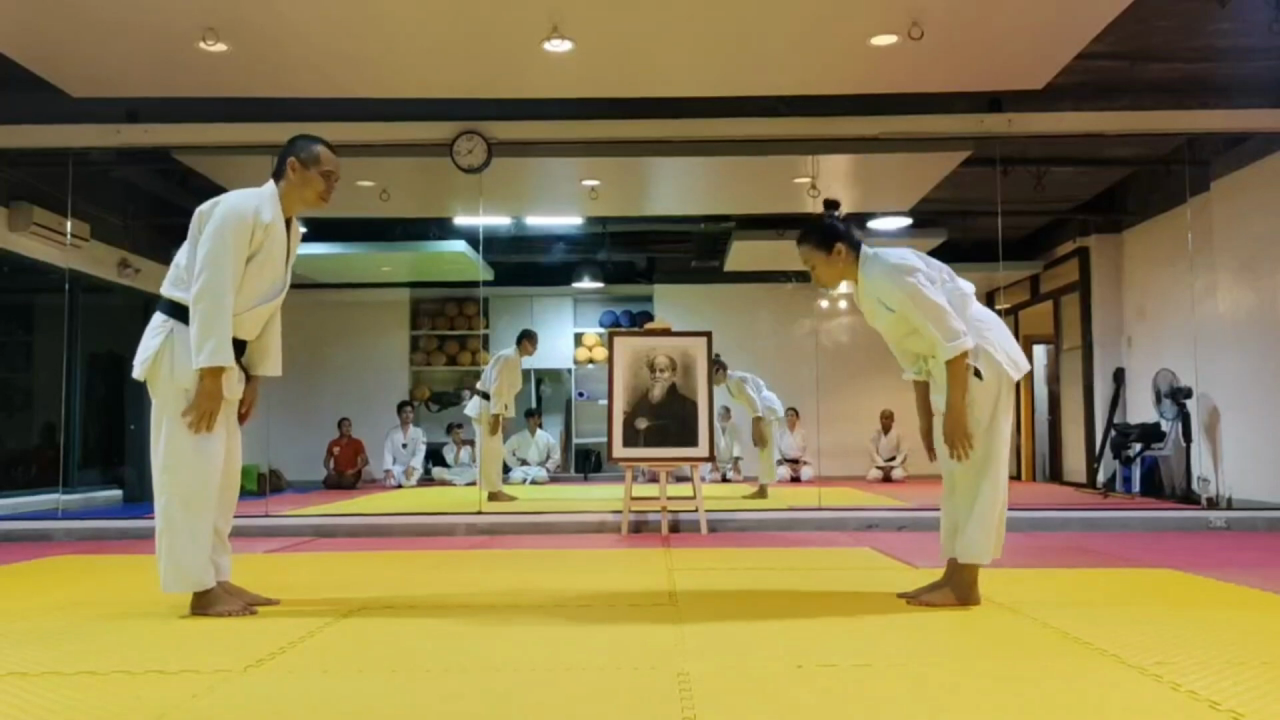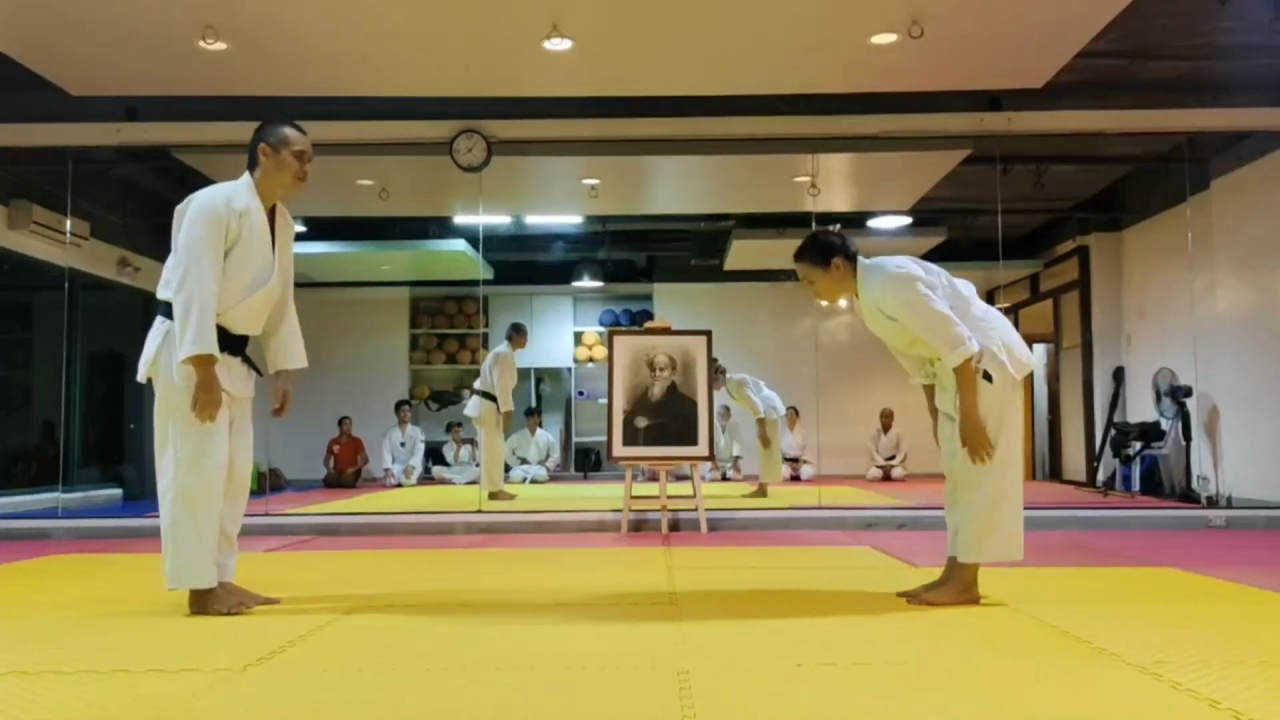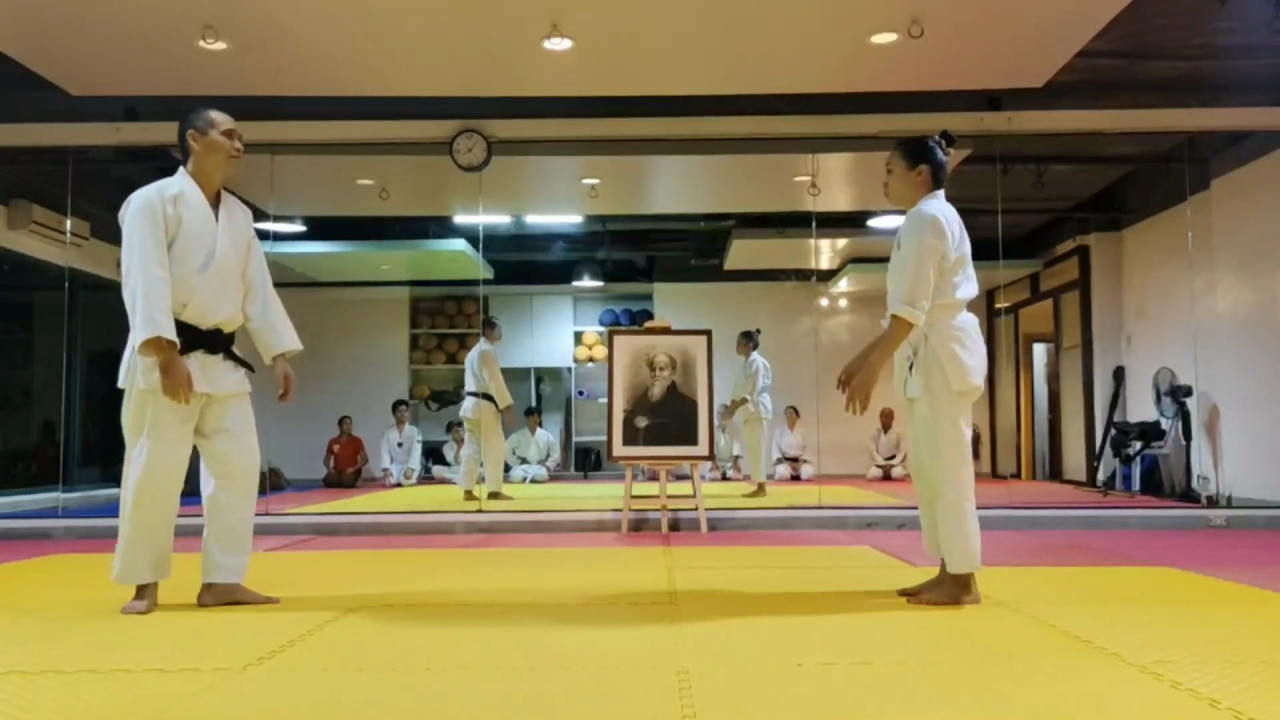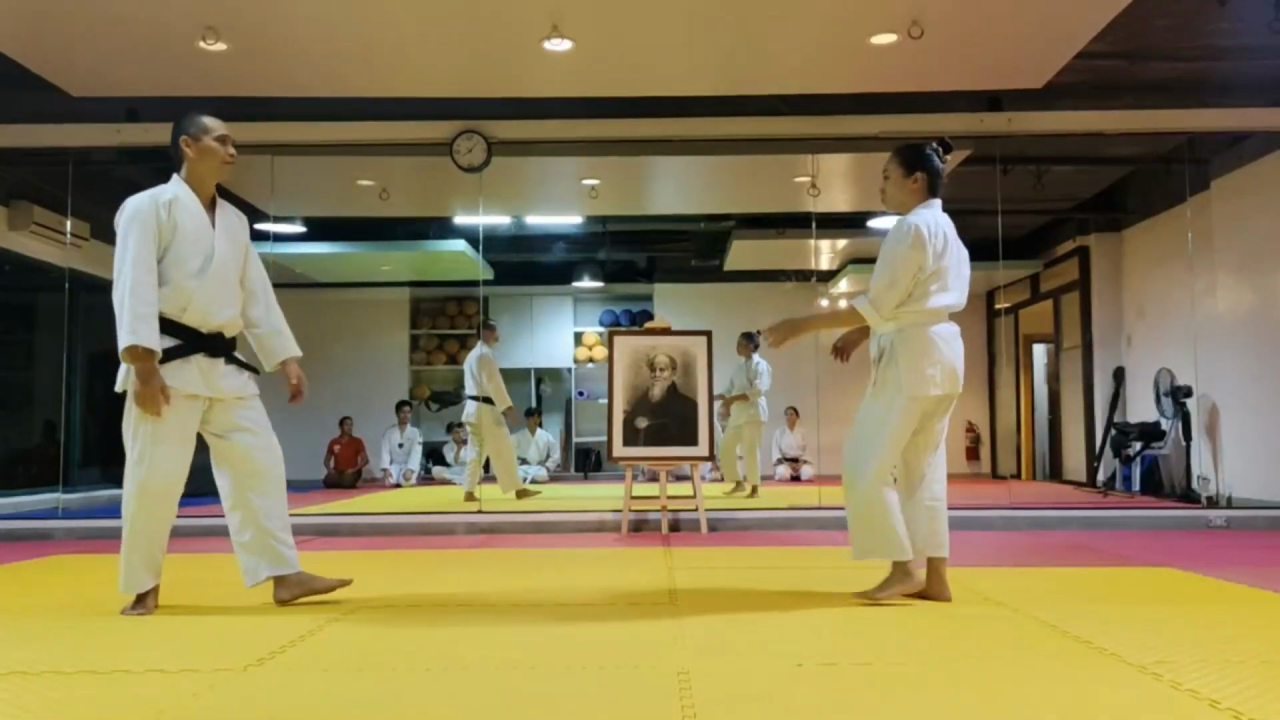
dt=0.5s
person 1, frame 1
left shoulder: (289, 230)
right shoulder: (239, 211)
right elbow: (210, 297)
left wrist: (253, 378)
right wrist: (210, 378)
left hip: (221, 356)
right hip: (184, 350)
left knee: (222, 472)
right knee: (191, 468)
left ankle: (216, 579)
right ankle: (201, 589)
person 1, frame 2
left shoulder: (282, 222)
right shoulder: (213, 205)
left elbow: (280, 301)
right elbow: (195, 290)
left wrist: (283, 371)
right wrist: (204, 370)
left hip: (232, 356)
right hip: (188, 354)
left knee: (234, 471)
right knee: (196, 466)
left ankle: (217, 581)
right ankle: (201, 585)
person 1, frame 3
left shoulder: (239, 213)
right shoulder: (154, 201)
left elbow: (258, 289)
right elbow: (145, 281)
left wrist: (280, 355)
right wrist: (166, 354)
left hip: (222, 360)
right hip: (168, 355)
left knee: (238, 467)
right knee: (155, 470)
left ankle: (221, 580)
right ankle: (145, 583)
person 1, frame 4
left shoulder: (233, 219)
right shoulder: (148, 207)
left elbow: (257, 294)
right elbow: (134, 289)
left wrist: (287, 358)
right wrist: (144, 363)
left hip: (225, 364)
right hip: (170, 361)
left knee: (259, 463)
right knee: (154, 475)
left ankle: (285, 575)
right ankle: (143, 587)
person 2, frame 1
left shoulder: (890, 271)
right shoulder: (865, 287)
left elbow: (952, 337)
right elbow: (914, 354)
left wrist: (955, 411)
right wrist: (929, 413)
left hip: (982, 355)
right hip: (956, 365)
left knee: (976, 467)
right knee: (959, 472)
left ankle: (965, 583)
right ankle: (955, 574)
person 2, frame 2
left shoulder: (889, 280)
right shoulder: (866, 295)
left elbow: (956, 341)
right elbow: (917, 356)
left wrist: (972, 416)
right wrist: (941, 419)
left hip: (986, 355)
right hip: (964, 359)
left knee: (979, 470)
right knee: (961, 471)
left ankle: (965, 583)
right ankle: (955, 575)
person 2, frame 3
left shoulder: (927, 217)
right shoulder: (934, 217)
left elbow: (912, 309)
right elbow: (909, 306)
left wrist: (871, 367)
right wrist: (864, 359)
left hip: (940, 353)
right hip: (934, 353)
left knee: (945, 467)
right knee: (931, 468)
left ankle: (962, 581)
right ankle: (949, 573)
person 2, frame 4
left shoulder: (913, 228)
right shoulder: (945, 230)
left elbow: (877, 302)
left wrist: (805, 324)
right wrist: (865, 332)
left hip: (913, 356)
right hip: (938, 353)
left knee: (866, 462)
right knee: (922, 467)
left ankle: (902, 566)
right ankle: (935, 576)
